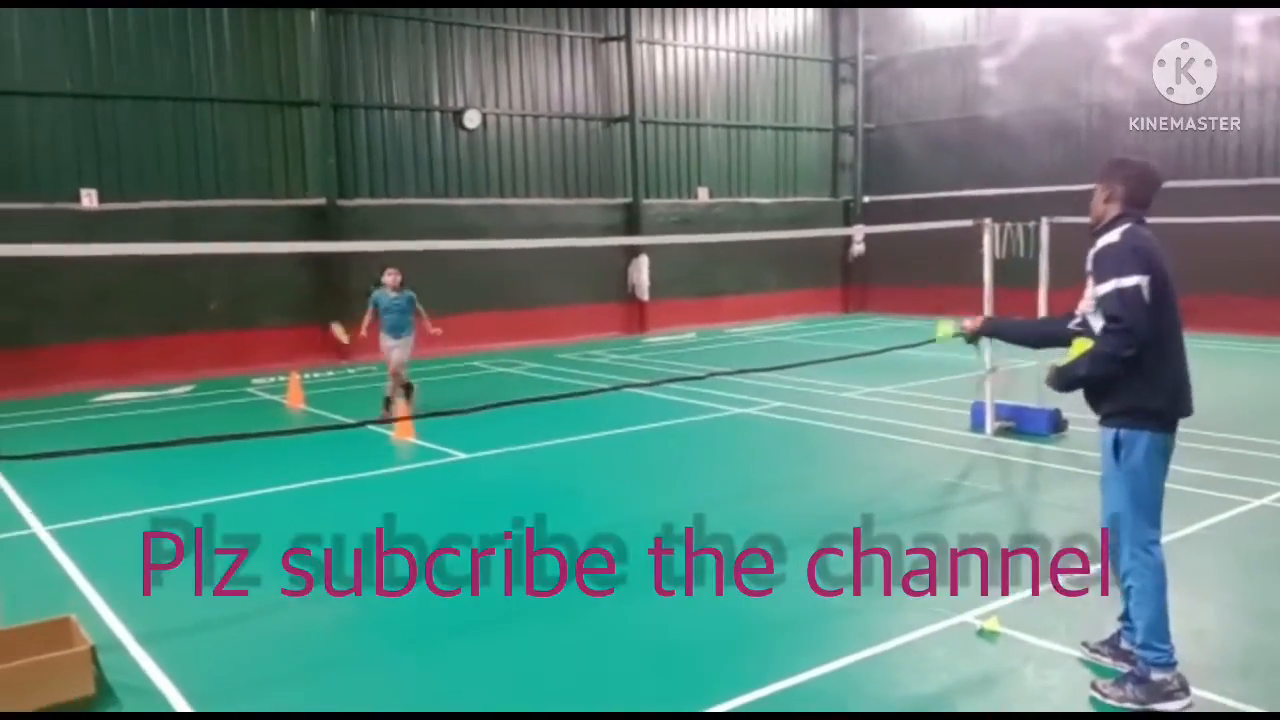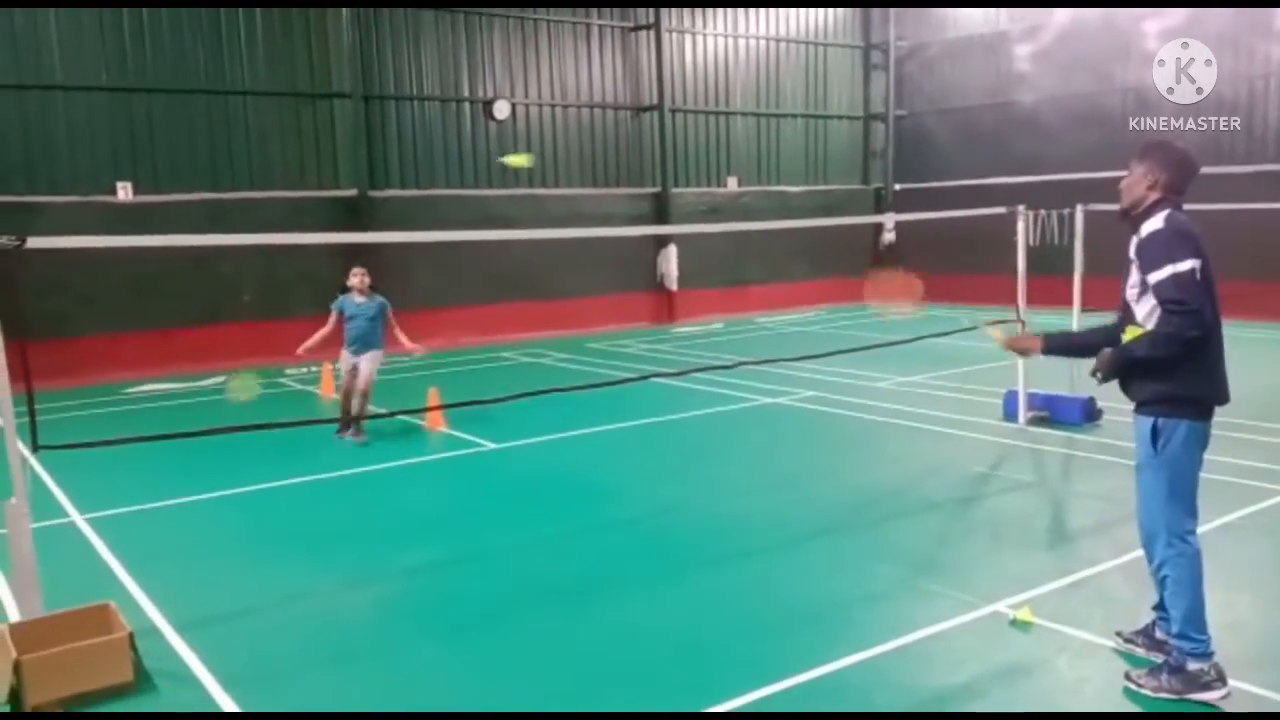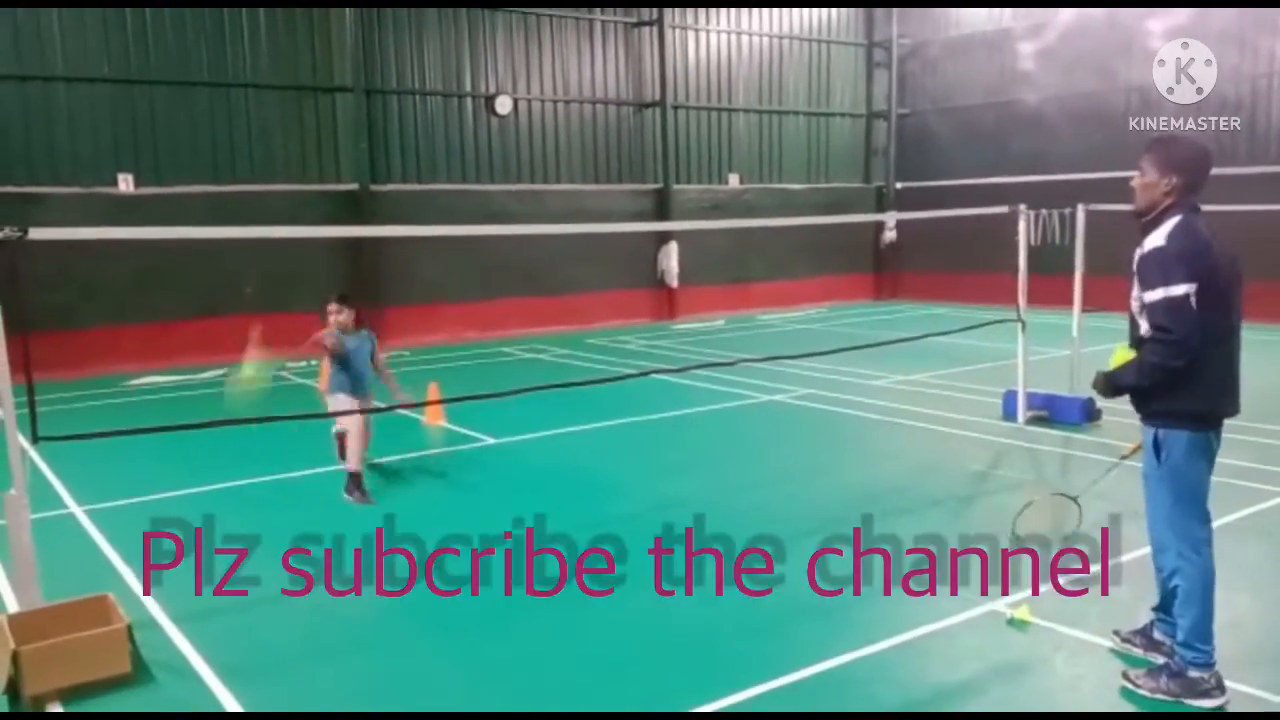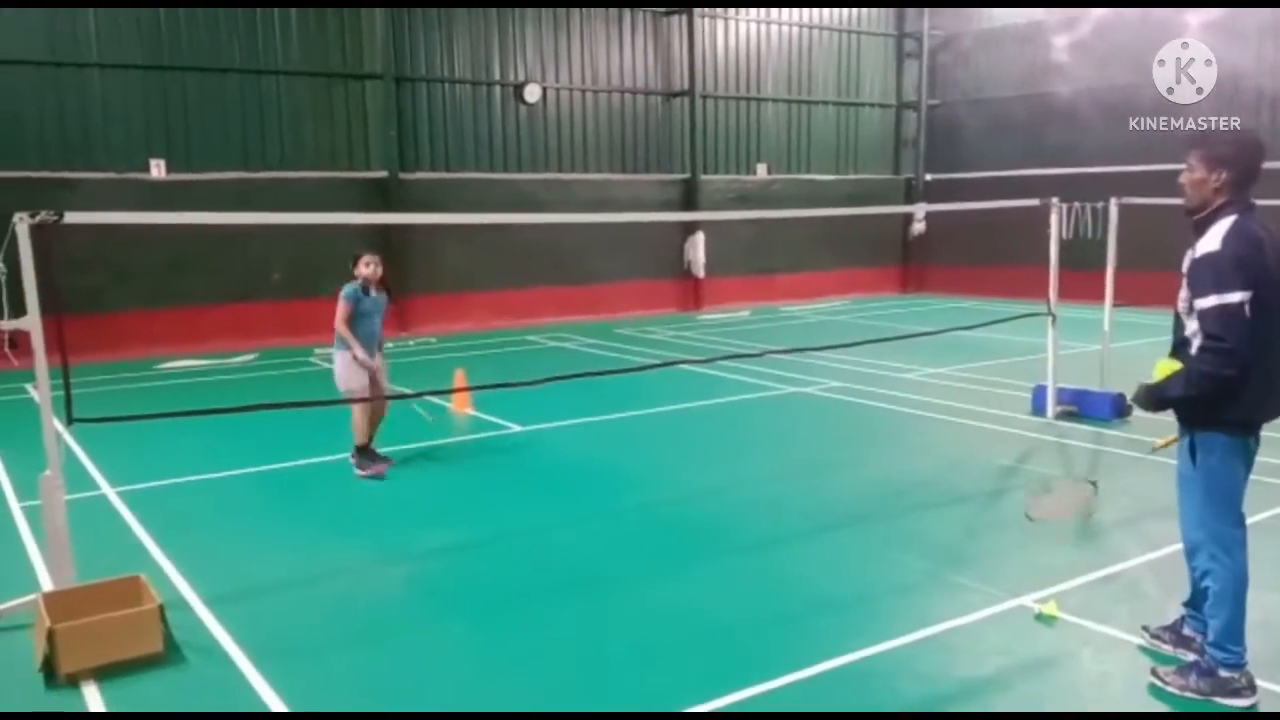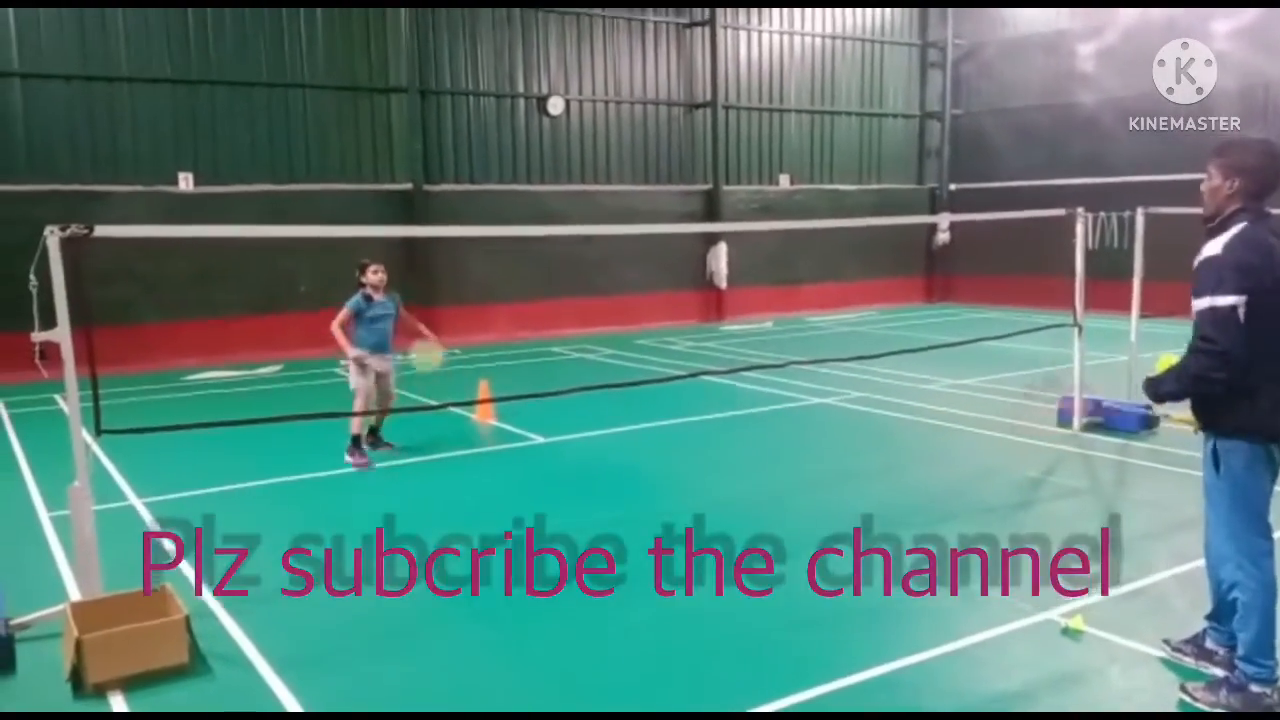
dt=0.5s
person 1, frame 1
left shoulder: (1118, 247)
right shoulder: (1133, 249)
left elbow: (1124, 337)
right elbow: (1072, 328)
left wrist: (1068, 376)
right wrist: (991, 326)
left hip: (1136, 415)
right hip: (1144, 411)
left knee: (1134, 540)
right knee: (1129, 534)
left ankle: (1158, 673)
right ankle: (1136, 636)
person 1, frame 2
left shoulder: (1164, 233)
right shoulder: (1157, 237)
left elbow: (1187, 322)
right elbow: (1131, 327)
left wrist: (1122, 359)
right wrist: (1046, 342)
left hip: (1173, 404)
right hip: (1170, 401)
left knee: (1167, 528)
right knee: (1163, 524)
left ankle: (1194, 663)
right ankle: (1171, 627)
person 1, frame 3
left shoulder: (1166, 247)
right shoulder: (1200, 240)
left elbow: (1170, 346)
left wrist: (1117, 380)
left hip: (1178, 414)
right hip: (1199, 406)
left knee: (1181, 535)
right knee: (1174, 531)
left ankle: (1194, 669)
right ankle: (1168, 628)
person 1, frame 4
left shoulder: (1221, 248)
left elbow: (1220, 354)
left wrist: (1162, 393)
right wrist: (1177, 391)
left hip: (1218, 416)
left knee: (1213, 534)
right knee: (1207, 528)
left ankle: (1225, 668)
right ankle: (1198, 625)
person 1, frame 5
left shoulder: (1229, 254)
left elbow: (1212, 354)
left wrist: (1162, 385)
right wrist: (1198, 394)
right knee: (1230, 537)
right ankle: (1221, 638)
person 2, frame 1
left shoulder: (409, 296)
right shoulder: (378, 295)
left elbow: (420, 313)
right elbow: (370, 314)
left wrist: (431, 328)
right wrist: (364, 329)
left hip: (404, 339)
right hip: (387, 338)
left knee: (394, 370)
right knee: (397, 371)
left ankle: (388, 405)
right ankle: (408, 386)
person 2, frame 2
left shoulder: (379, 302)
right shoulder: (342, 302)
left elbow: (393, 326)
right elbow: (329, 327)
left wrist: (408, 344)
right wrist: (308, 344)
left hip: (371, 352)
right hip: (349, 352)
left knee: (362, 388)
right knee: (345, 390)
left ankle: (356, 423)
right ankle: (345, 423)
person 2, frame 3
left shoulder: (367, 336)
right shoulder: (332, 336)
left elbow: (380, 367)
right elbow: (330, 345)
left wrist: (397, 391)
right wrist: (326, 338)
left hip: (363, 396)
right hip: (340, 395)
left knee: (361, 438)
right knee: (356, 428)
left ankle: (342, 432)
right ankle: (354, 484)
person 2, frame 4
left shoulder: (382, 296)
right shoulder: (351, 291)
right elbow: (339, 324)
left wrist: (380, 356)
right wrist: (358, 349)
left hip: (371, 355)
right hip: (349, 354)
left knee: (380, 404)
right knee: (361, 401)
left ankle: (363, 449)
right ankle: (362, 458)
person 2, frame 5
left shoulder: (393, 298)
right shoulder: (358, 301)
left elbow: (402, 315)
right elbow: (336, 326)
left wrist: (423, 330)
right wrist: (348, 350)
left hip: (386, 356)
right hip: (363, 357)
left knee: (387, 399)
right knee: (364, 396)
left ankle: (373, 435)
right ankle: (354, 447)
